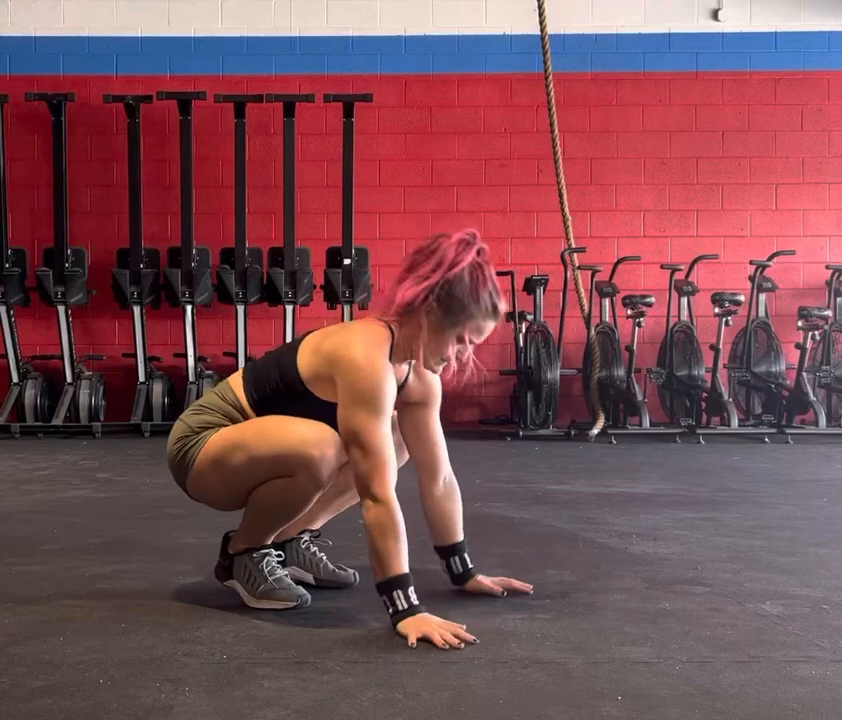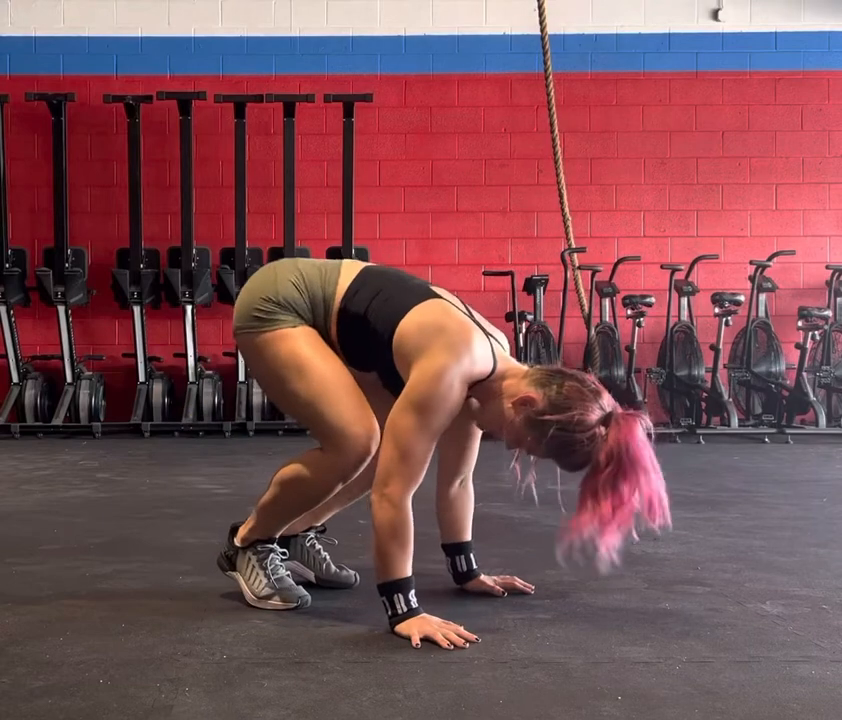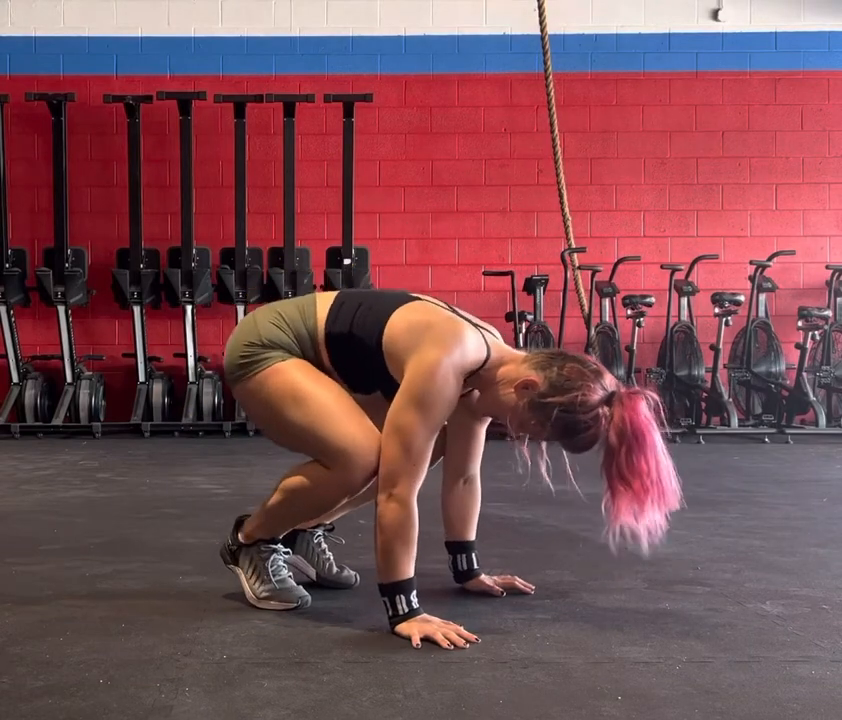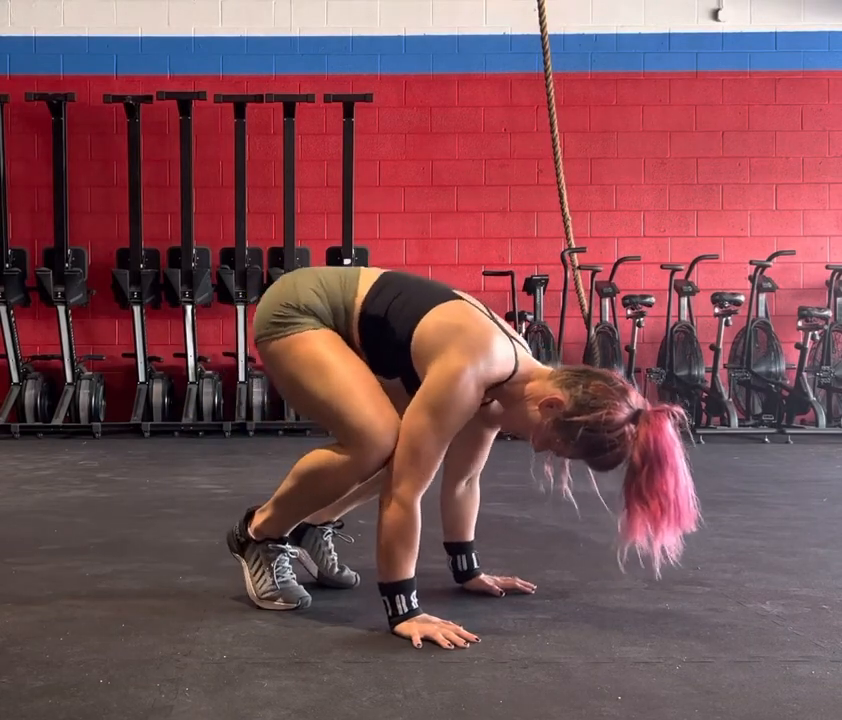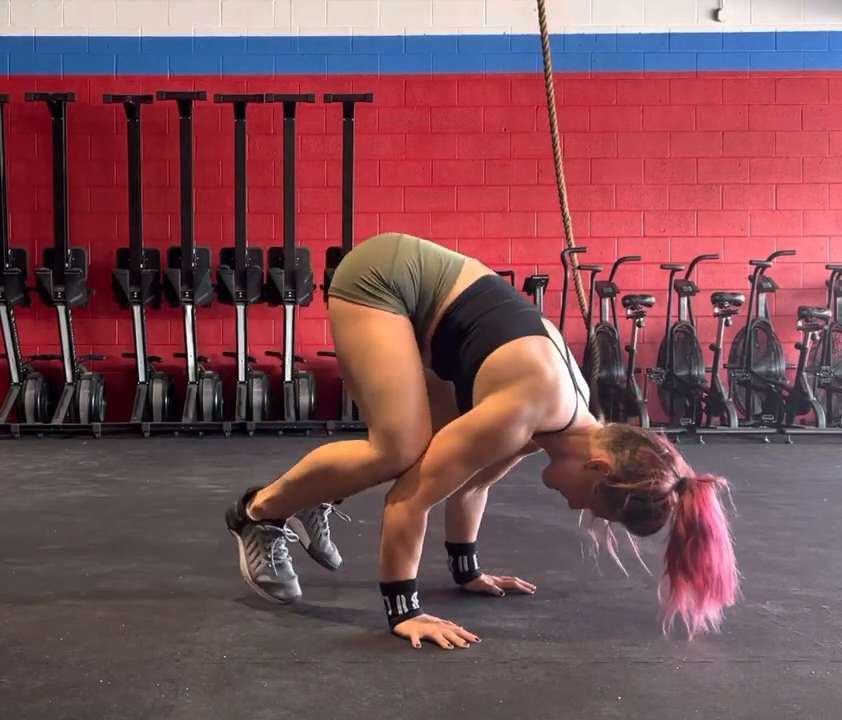
dt=1s
person 1, frame 1
left shoulder: (418, 371)
right shoulder: (366, 360)
left elbow: (438, 477)
right elbow: (378, 493)
left wrist: (464, 571)
right wrist: (405, 608)
left hip: (249, 439)
right hip: (201, 444)
left knee: (389, 447)
right knee: (318, 449)
left ankle: (289, 540)
right ankle: (242, 553)
person 1, frame 2
left shoulder: (492, 370)
right shoulder: (452, 370)
left elbow: (455, 478)
right elbow: (392, 491)
left wrist: (466, 572)
right wrist: (404, 611)
left hip: (325, 313)
right hip: (278, 303)
left knee: (401, 449)
right knee: (355, 444)
left ankle: (293, 536)
right ankle: (247, 543)
person 1, frame 3
left shoulder: (490, 364)
right shoulder: (446, 363)
left elbow: (463, 475)
right elbow: (397, 491)
left wrist: (468, 570)
right wrist: (405, 611)
left hip: (319, 352)
right hip: (266, 345)
left knee: (426, 445)
right knee: (362, 457)
left ankle: (303, 533)
right ankle: (252, 541)
person 1, frame 4
left shoulder: (511, 379)
right shoulder: (471, 370)
left elbow: (461, 476)
right elbow: (404, 489)
left wrist: (467, 570)
right wrist: (404, 610)
left hip: (350, 322)
right hip: (299, 309)
left knee: (424, 443)
right knee: (377, 443)
left ankle: (311, 527)
right ankle: (258, 535)
person 1, frame 5
left shoulder: (568, 415)
right shoulder: (530, 409)
left elbow: (469, 476)
right elbow: (413, 494)
left wrist: (467, 569)
right wrist: (404, 611)
left hip: (422, 281)
right hip: (384, 275)
left knee: (436, 450)
right knee: (401, 453)
left ankle: (309, 501)
right ankle: (259, 514)
